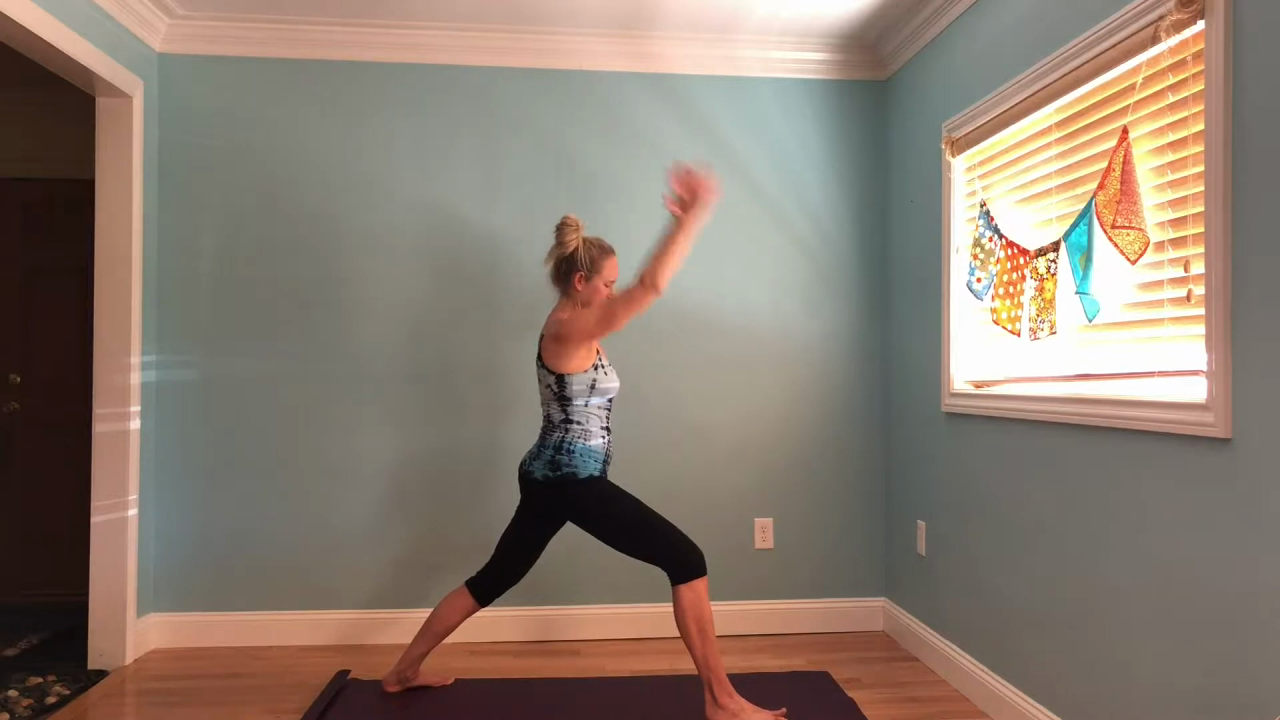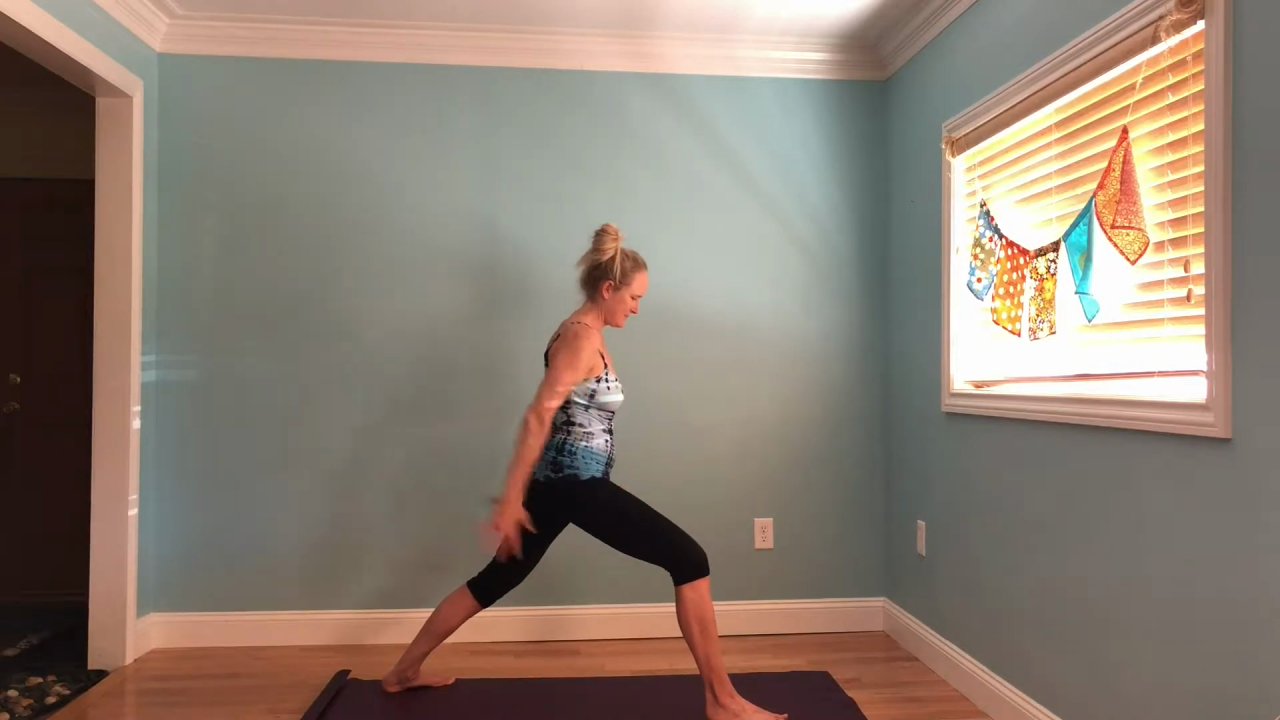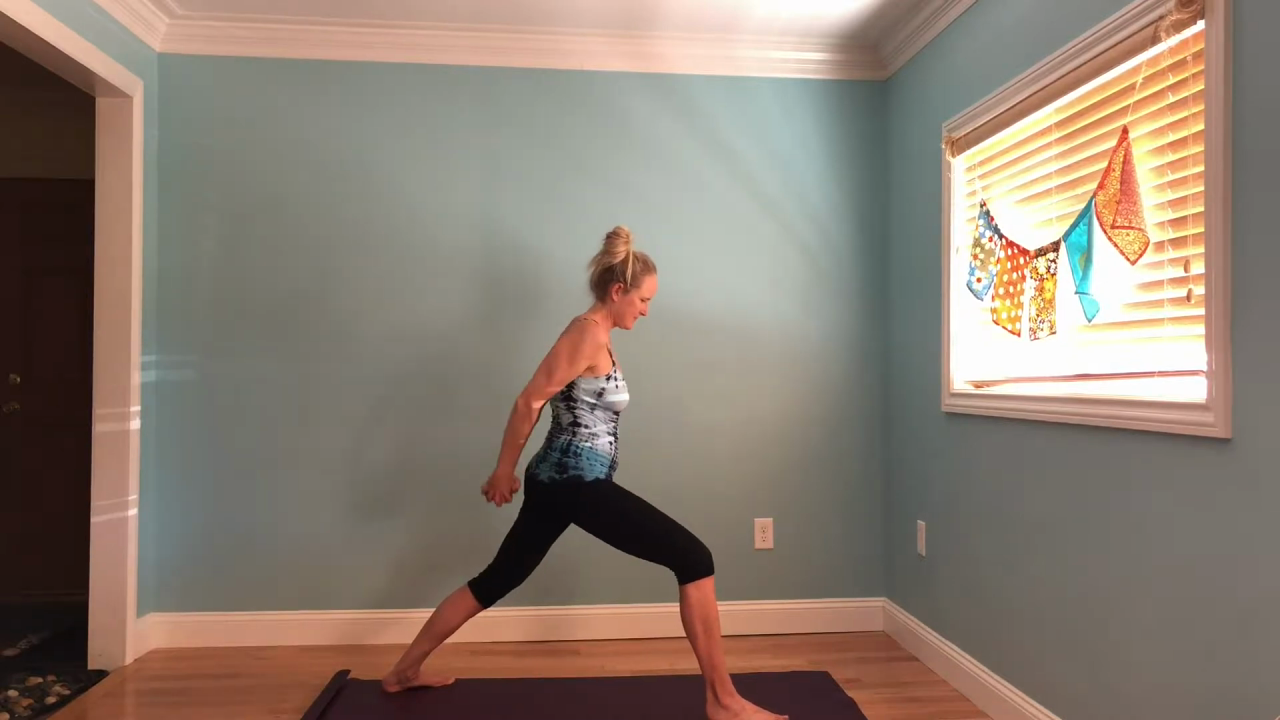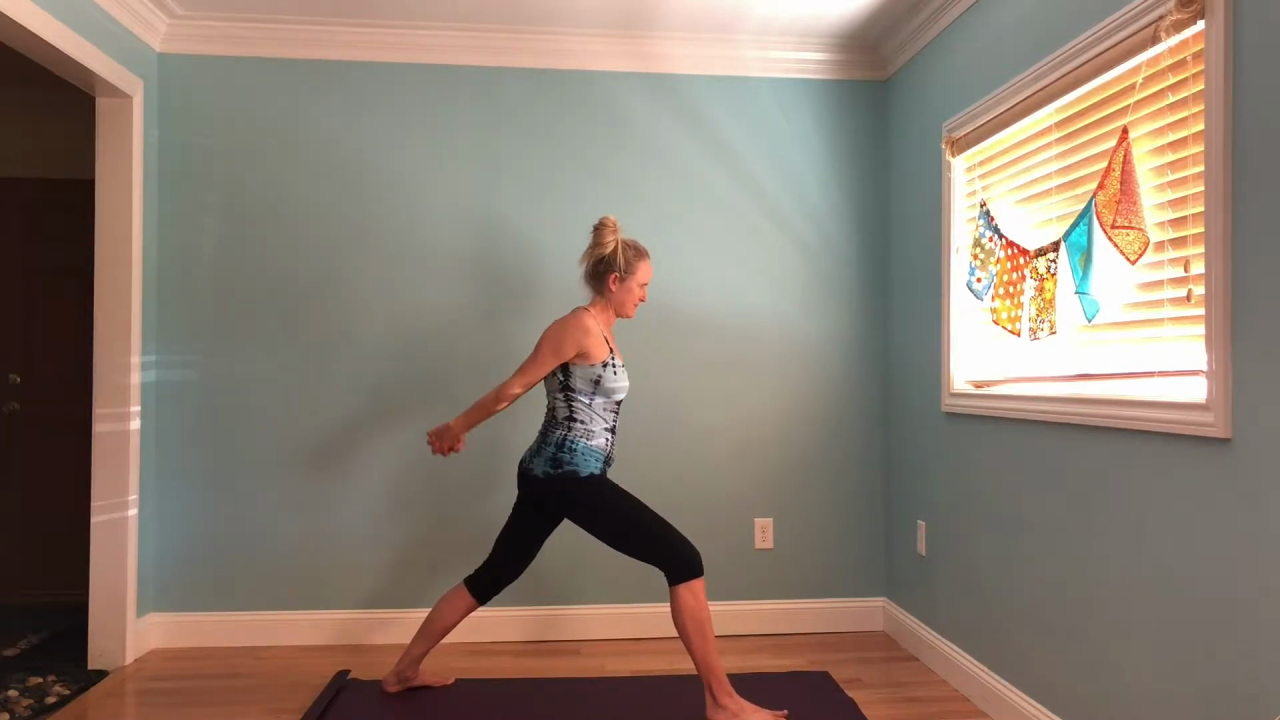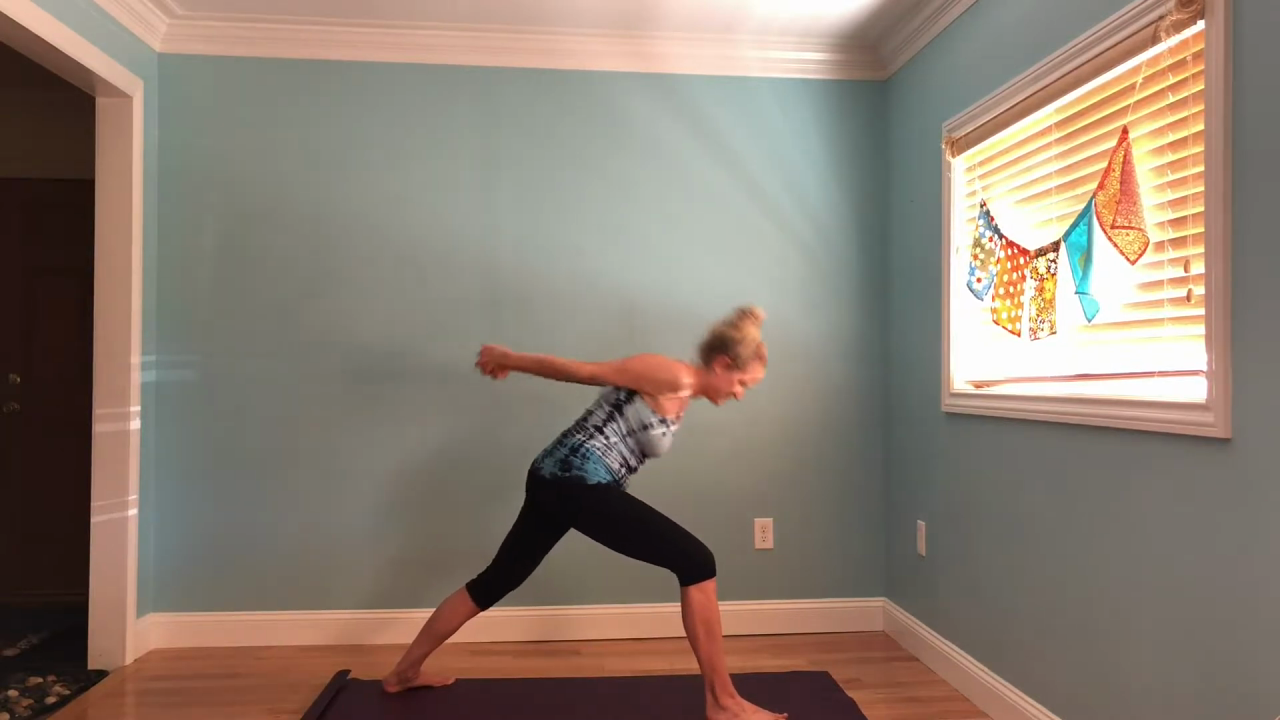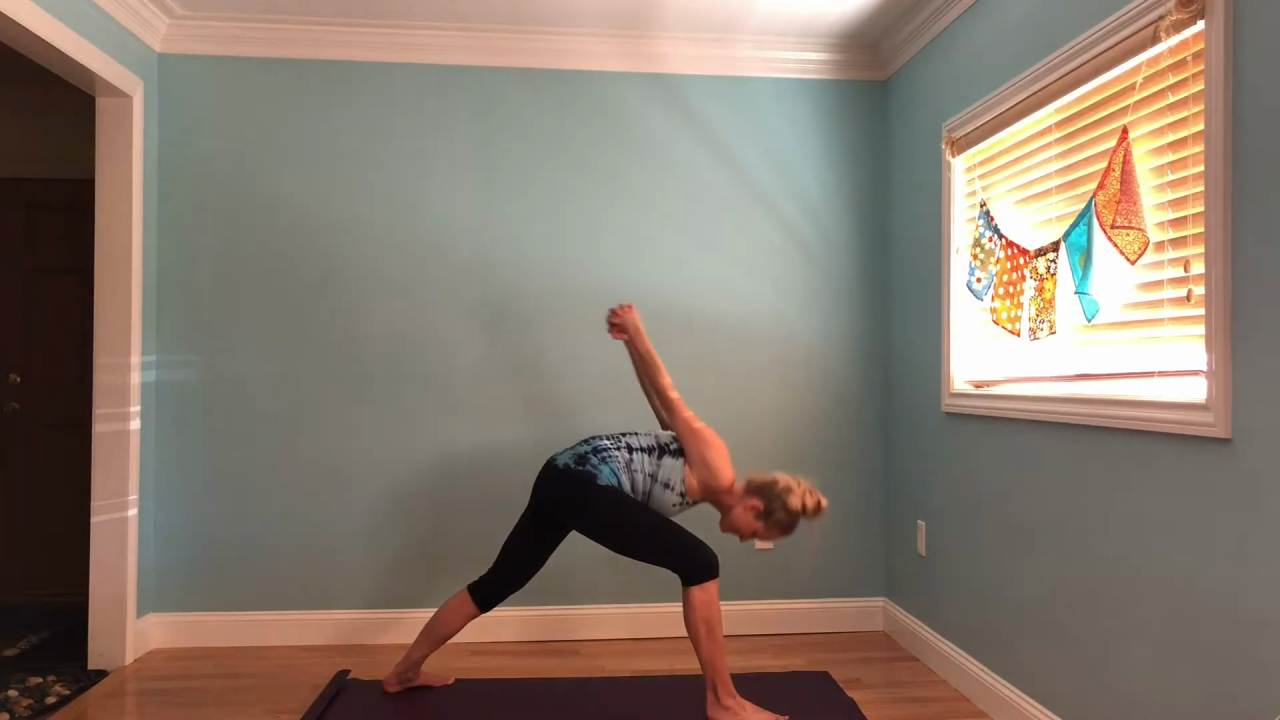
dt=0.7s
person 1, frame 1
left shoulder: (573, 329)
right shoulder: (568, 330)
left elbow: (641, 290)
right elbow: (650, 285)
left wrist: (683, 216)
right wrist: (692, 214)
left hip: (552, 476)
right hip: (572, 479)
left knee: (495, 579)
right knee: (686, 563)
left ankle: (405, 669)
person 1, frame 2
left shoulder: (583, 334)
right shoulder: (582, 337)
right elbow: (540, 417)
left wrist: (518, 494)
right wrist: (511, 498)
left hip: (568, 478)
right hip: (575, 480)
left knee: (496, 578)
right knee: (689, 561)
left ankle: (405, 670)
person 1, frame 3
left shoulder: (590, 334)
right shoulder: (590, 335)
left elbow: (537, 404)
right elbow: (530, 403)
left wrist: (509, 471)
right wrist: (504, 470)
left hip: (559, 478)
right hip: (579, 481)
left knee: (497, 579)
right knee: (694, 559)
left ankle: (404, 670)
person 1, frame 4
left shoulder: (599, 331)
right shoulder: (581, 325)
left elbow: (517, 388)
right elbow: (514, 386)
right wrist: (458, 427)
left hip: (553, 473)
right hip: (571, 475)
left knee: (491, 575)
right knee: (683, 561)
left ankle: (404, 670)
person 1, frame 5
left shoulder: (680, 391)
right shoulder: (673, 377)
left elbow: (588, 374)
right elbow: (585, 371)
right wrist: (511, 360)
left hip: (558, 480)
right hip: (577, 482)
left knee: (496, 581)
right knee: (695, 563)
left ankle: (404, 671)
person 1, frame 6
left shoulder: (705, 469)
right shoulder: (720, 476)
left elbow: (664, 400)
right elbow: (670, 398)
left wrist: (631, 335)
right wrist: (634, 331)
left hip: (565, 477)
right hip: (585, 482)
left knee: (497, 582)
right knee: (699, 564)
left ankle: (405, 671)
